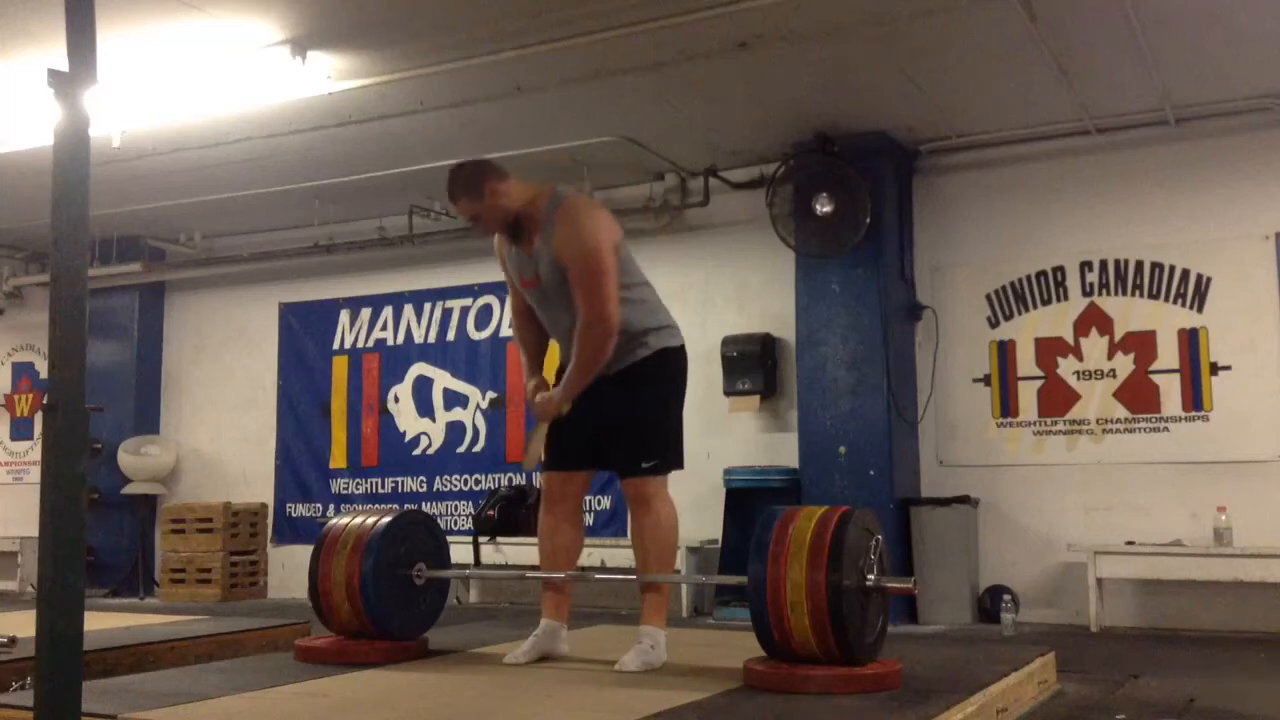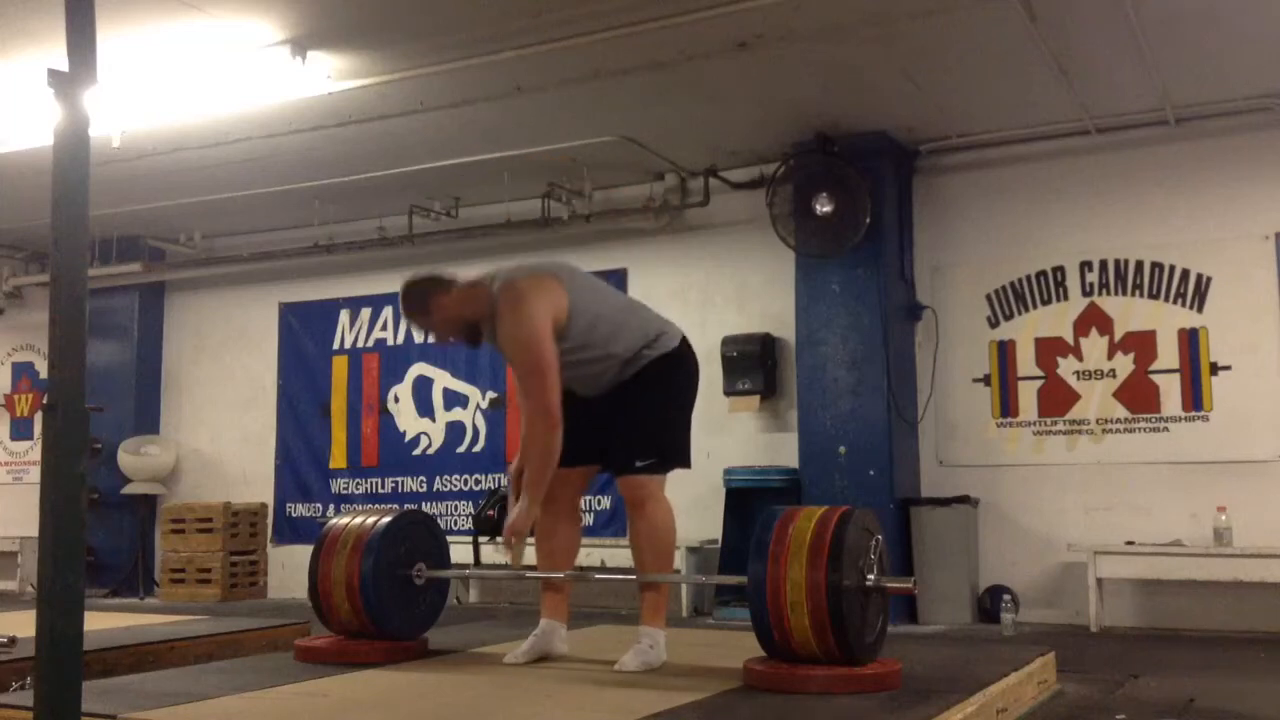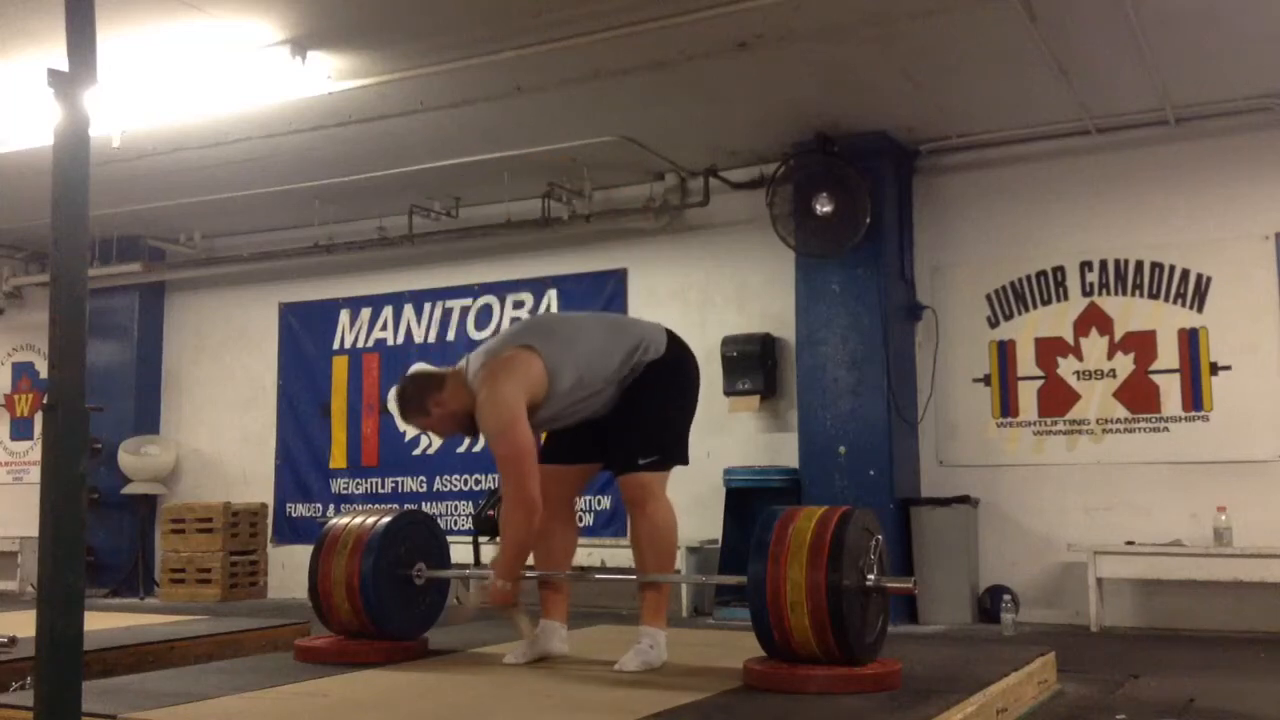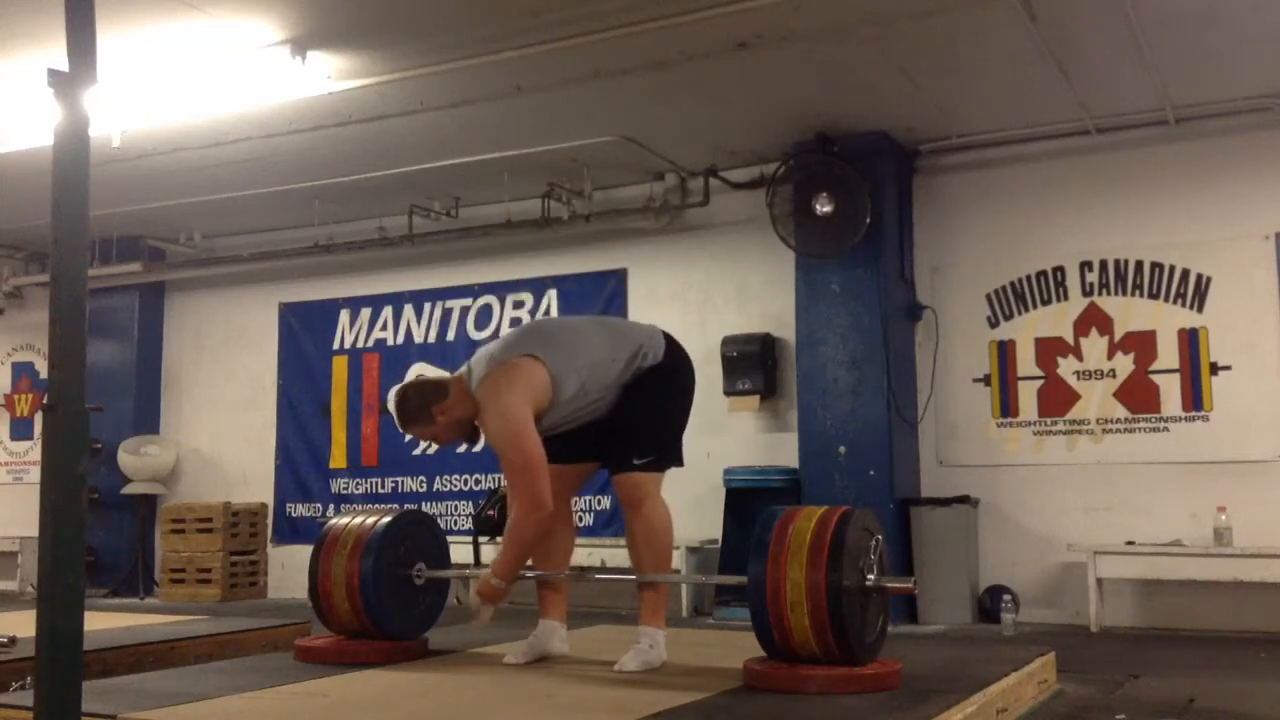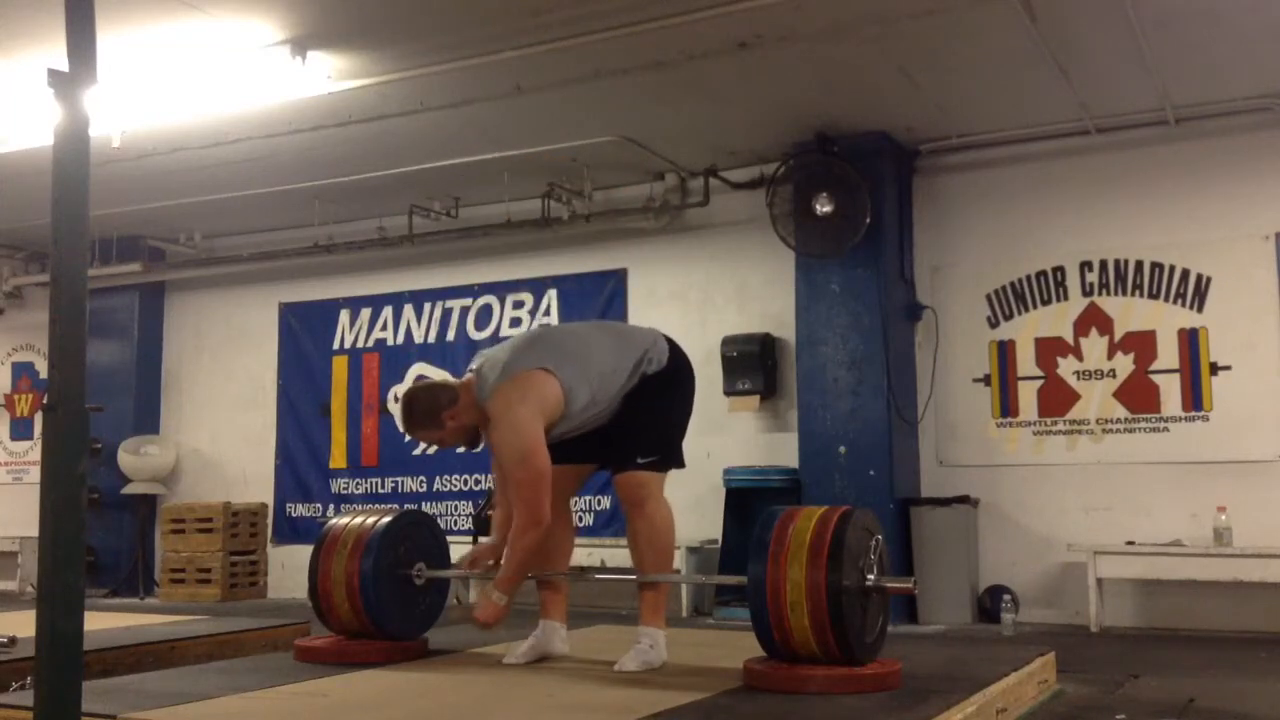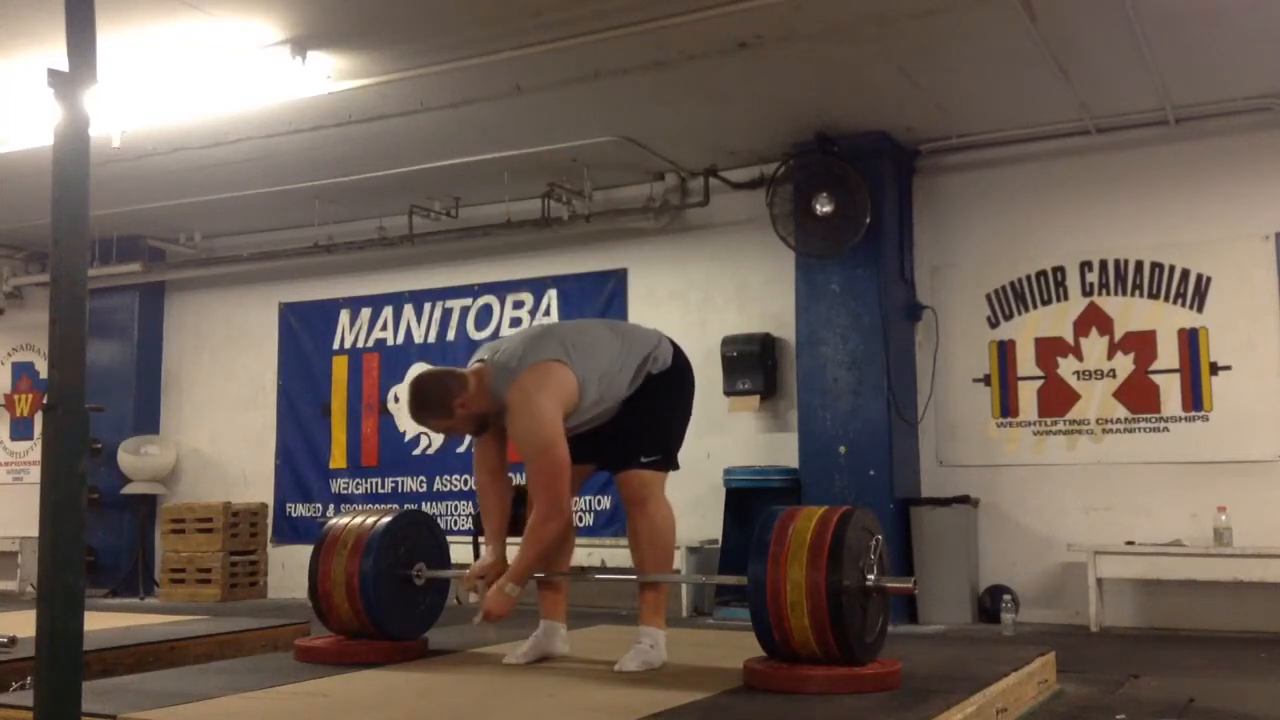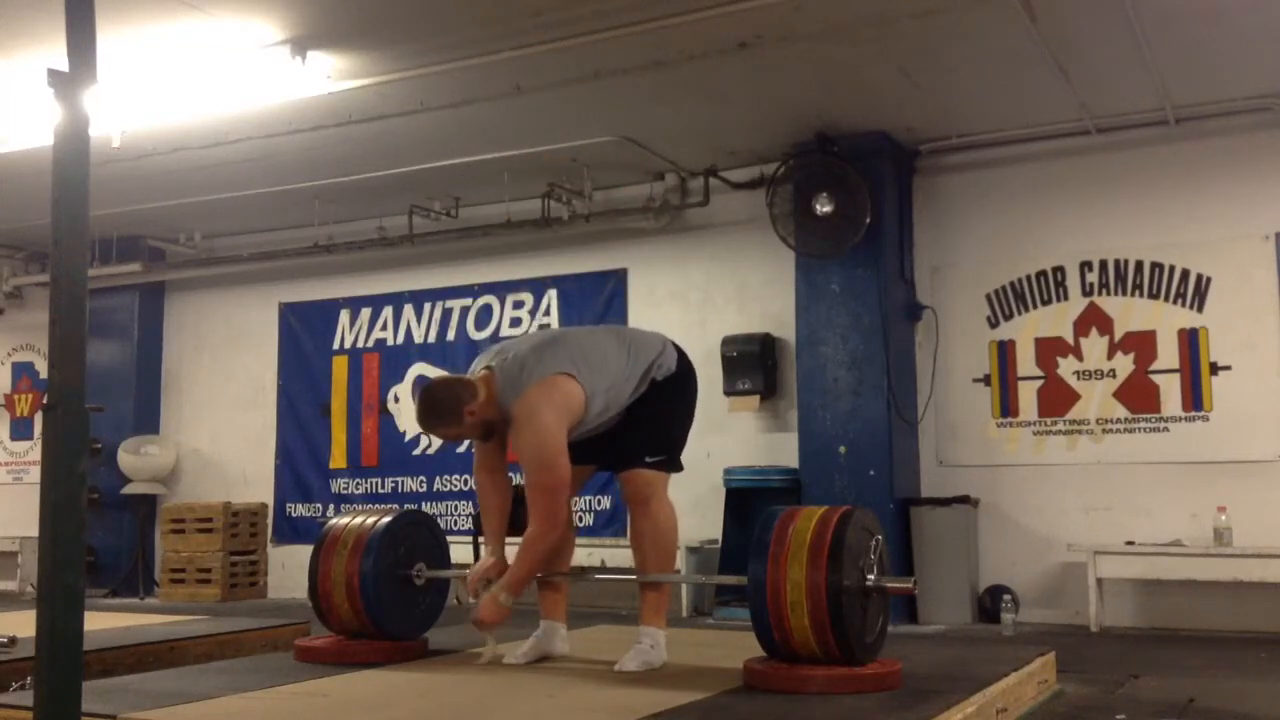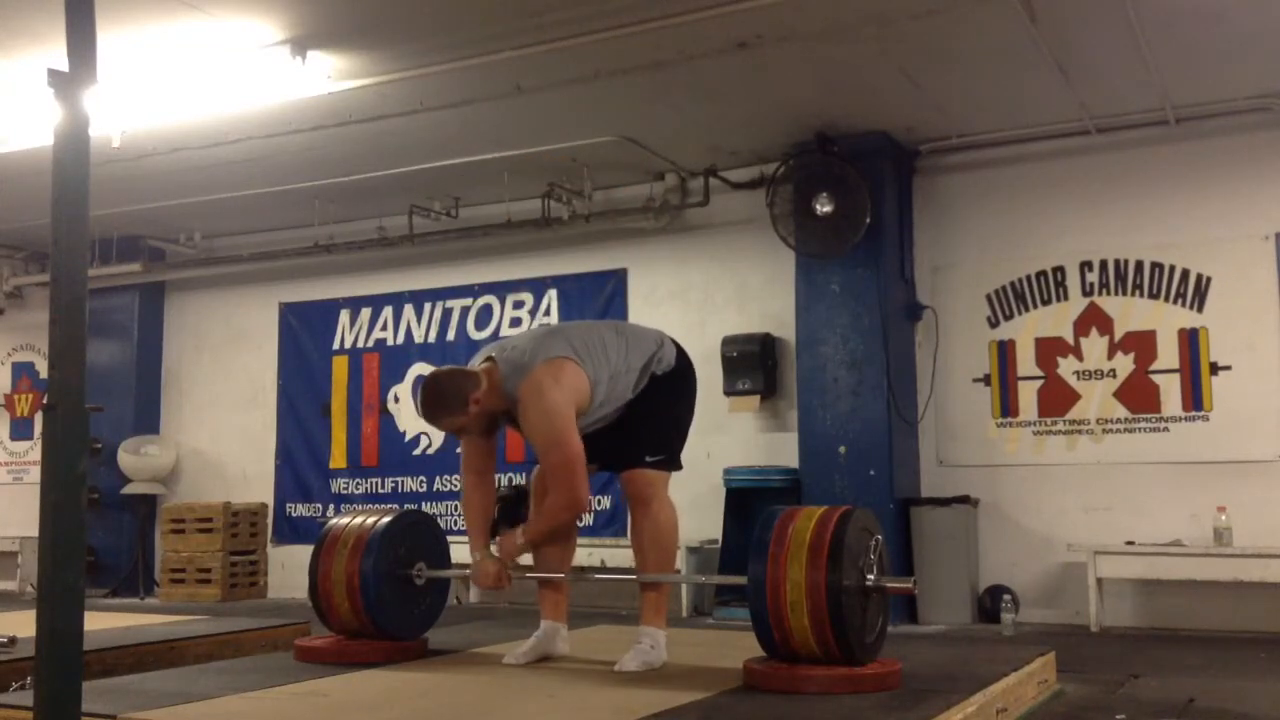
dt=0.4s
person 1, frame 1
left shoulder: (575, 222)
right shoulder: (509, 240)
left elbow: (603, 323)
right elbow: (526, 316)
left wrist: (564, 394)
right wrist: (535, 376)
left hip: (649, 361)
right hip: (591, 369)
left knee: (644, 488)
right knee: (558, 492)
left ankle: (653, 634)
right ankle: (552, 628)
person 1, frame 2
left shoulder: (517, 308)
right shoulder: (488, 308)
left elbow: (547, 417)
left wrist: (527, 506)
right wrist: (526, 458)
left hip: (657, 364)
right hip: (601, 380)
left knee: (639, 488)
right knee: (556, 490)
left ankle: (653, 636)
right ankle: (552, 628)
person 1, frame 3
left shoulder: (494, 394)
right shoulder: (478, 377)
left elbow: (523, 502)
left wrist: (503, 579)
right wrist: (509, 564)
left hip: (657, 367)
right hip: (605, 387)
left knee: (640, 489)
right knee: (550, 490)
left ankle: (653, 636)
right ankle: (551, 629)
person 1, frame 4
left shoulder: (498, 403)
right shoulder: (477, 382)
left elbow: (536, 507)
right elbow: (527, 493)
left wrist: (498, 577)
right wrist: (508, 562)
left hip: (654, 371)
right hip: (601, 389)
left knee: (635, 489)
right knee: (550, 489)
left ankle: (652, 636)
right ankle: (552, 629)
person 1, frame 5
left shoulder: (512, 412)
right shoulder: (476, 387)
left elbow: (535, 520)
left wrist: (498, 594)
right wrist: (498, 540)
left hip: (654, 374)
right hip: (601, 389)
left knee: (637, 490)
right knee: (547, 494)
left ankle: (652, 635)
right ankle: (552, 630)
person 1, frame 6
left shoulder: (528, 400)
right shoulder: (477, 378)
left elbow: (550, 511)
right elbow: (490, 473)
left wrist: (509, 586)
right wrist: (494, 550)
left hip: (656, 375)
right hip: (601, 390)
left knee: (639, 488)
right knee: (546, 490)
left ankle: (652, 635)
right ankle: (552, 630)
person 1, frame 7
left shoulder: (535, 413)
right shoulder: (479, 385)
left elbow: (552, 522)
right elbow: (490, 472)
left wrist: (503, 597)
right wrist: (493, 552)
left hip: (659, 378)
right hip: (606, 388)
left knee: (642, 488)
right knee: (545, 490)
left ankle: (652, 635)
right ankle: (552, 630)
person 1, frame 8
left shoulder: (540, 398)
right shoulder: (475, 383)
left elbow: (574, 498)
right elbow: (475, 474)
left wrist: (521, 538)
right wrist: (480, 554)
left hip: (658, 375)
right hip: (605, 393)
left knee: (644, 487)
right knee: (543, 488)
left ankle: (653, 636)
right ankle: (552, 630)
